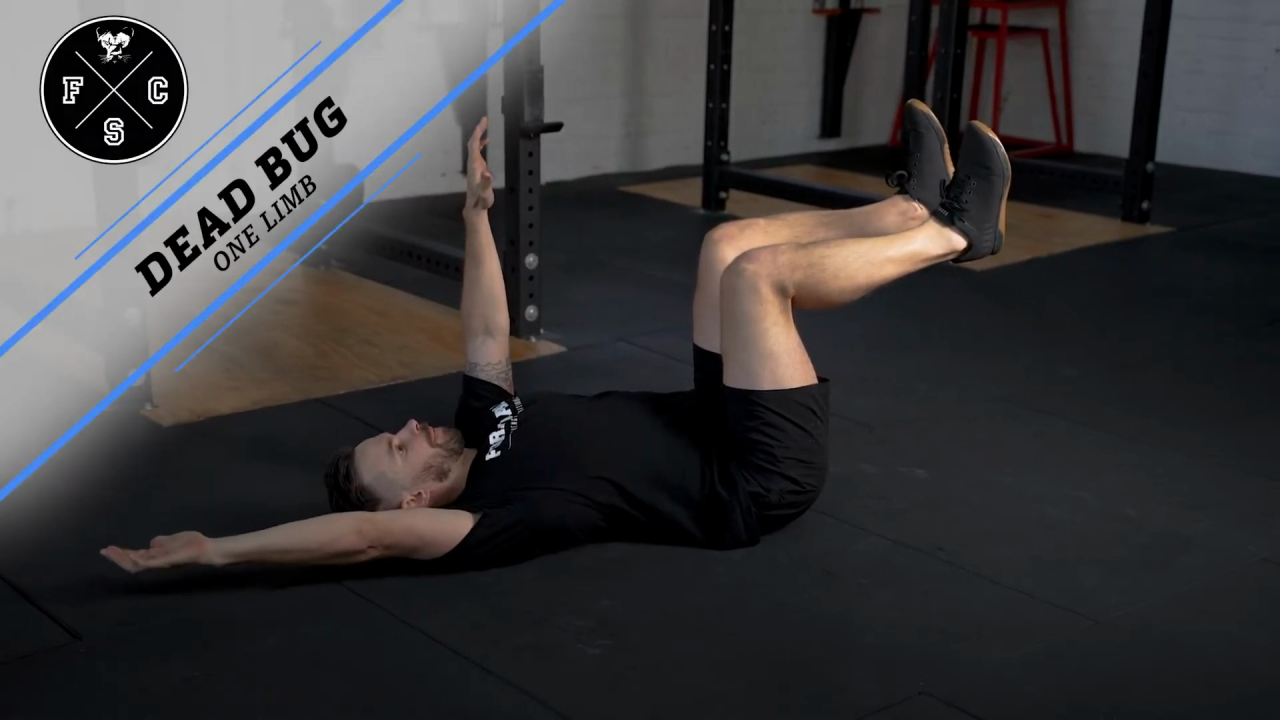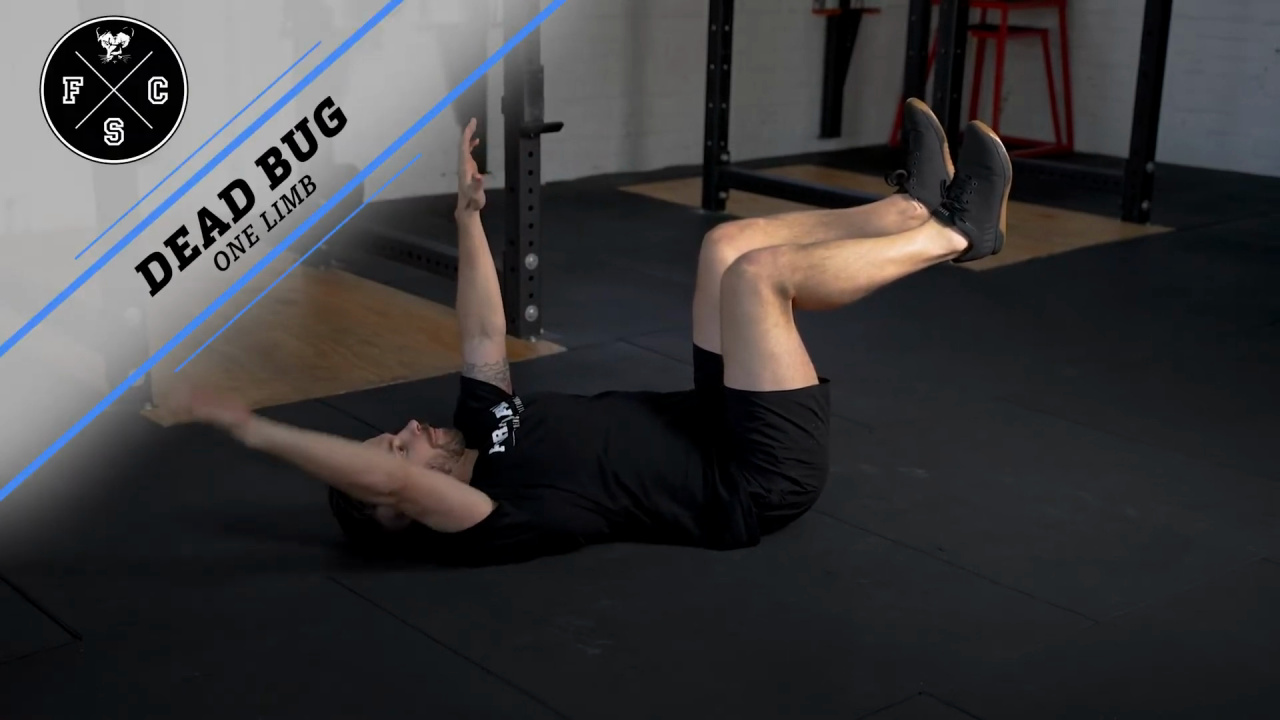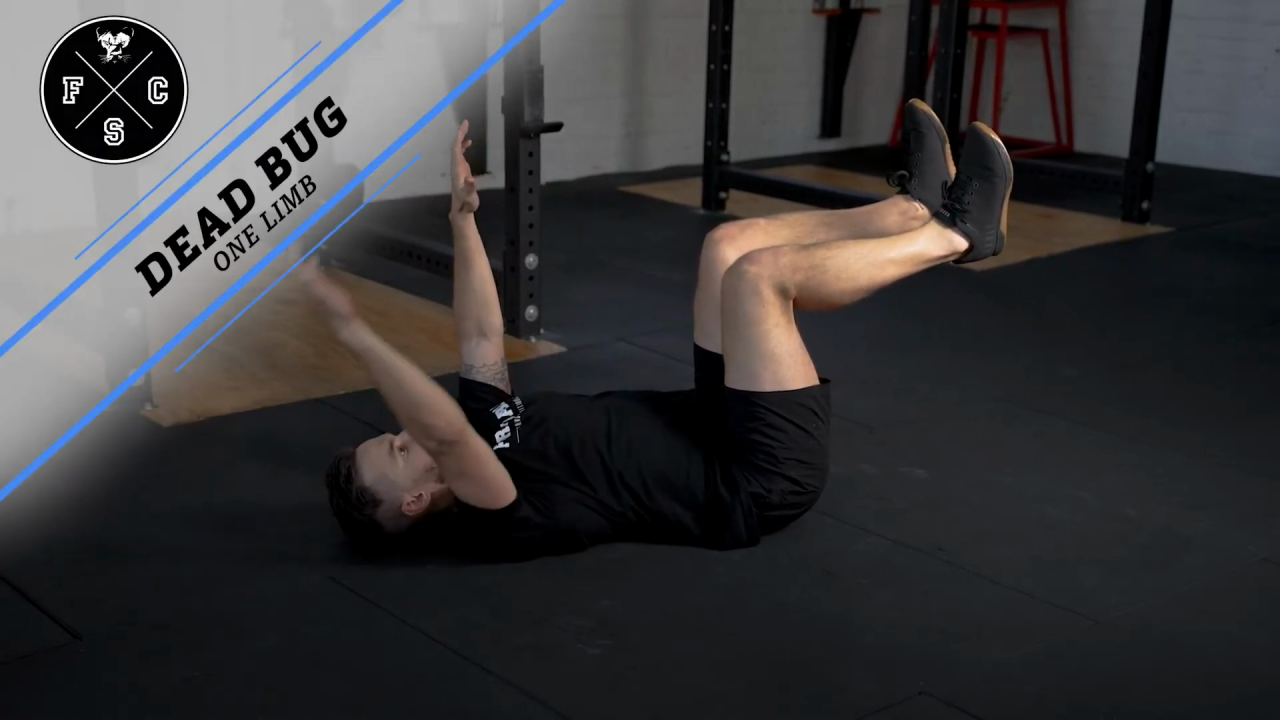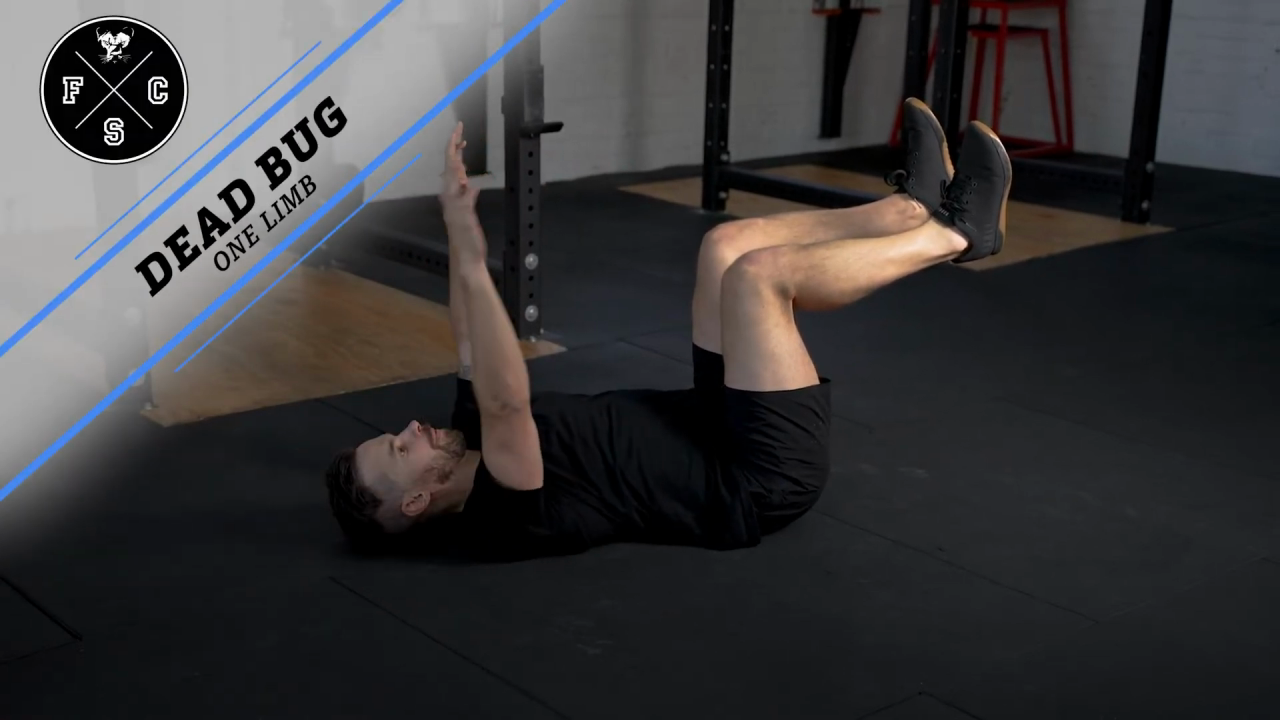
dt=0.3s
person 1, frame 1
left shoulder: (482, 429)
right shoulder: (499, 513)
left elbow: (487, 336)
right elbow: (368, 536)
left wrist: (475, 212)
right wrist: (216, 545)
left hip: (714, 428)
right hip: (759, 481)
left knee: (730, 243)
right knee: (757, 272)
left ankle: (916, 211)
right ankle: (955, 236)
person 1, frame 2
left shoulder: (485, 426)
right shoulder: (500, 517)
left elbow: (485, 334)
right elbow: (398, 491)
left wrist: (469, 215)
right wrist: (256, 430)
left hip: (714, 425)
right hip: (759, 479)
left knee: (730, 242)
right knee: (758, 273)
left ankle: (916, 204)
right ankle: (952, 235)
person 1, frame 3
left shoulder: (486, 423)
right shoulder: (494, 522)
left elbow: (481, 339)
right elbow: (446, 432)
left wrist: (462, 215)
right wrist: (355, 333)
left hip: (717, 430)
right hip: (759, 479)
left knee: (731, 244)
right knee: (759, 270)
left ankle: (919, 208)
right ankle: (958, 234)
person 1, frame 4
left shoulder: (473, 446)
right shoulder: (498, 516)
left elbow: (490, 380)
right elbow: (506, 404)
left wrist: (459, 222)
right wrist: (469, 266)
left hip: (713, 426)
right hip: (760, 478)
left knee: (728, 245)
right knee: (759, 272)
left ankle: (917, 208)
right ankle: (956, 233)
